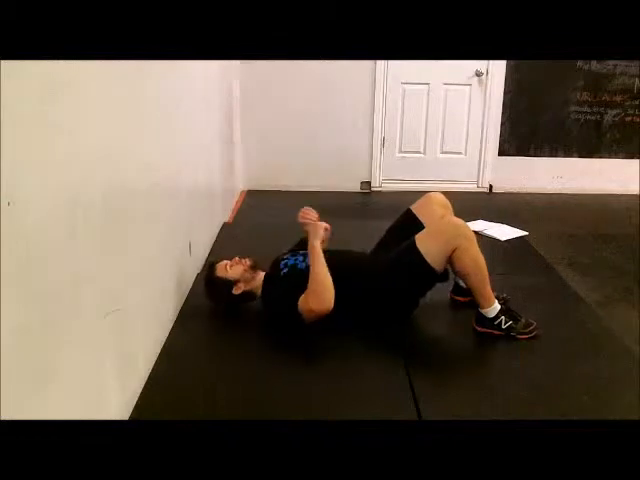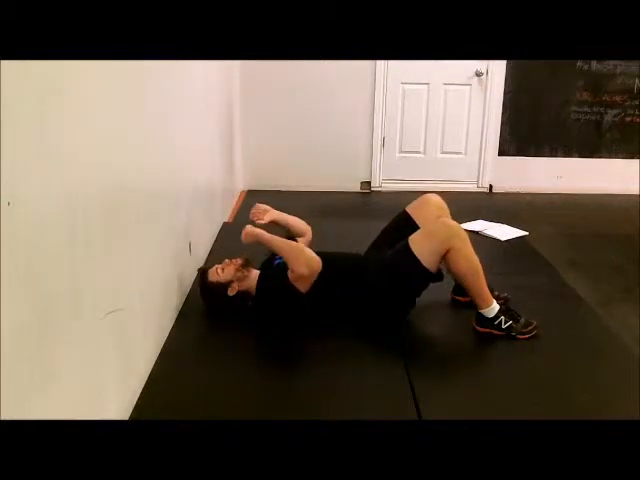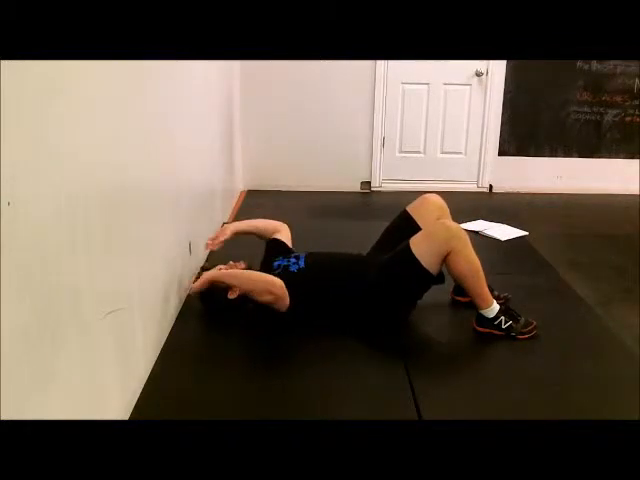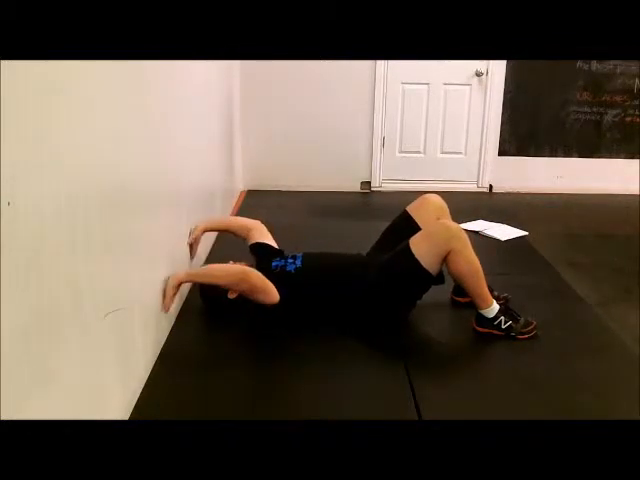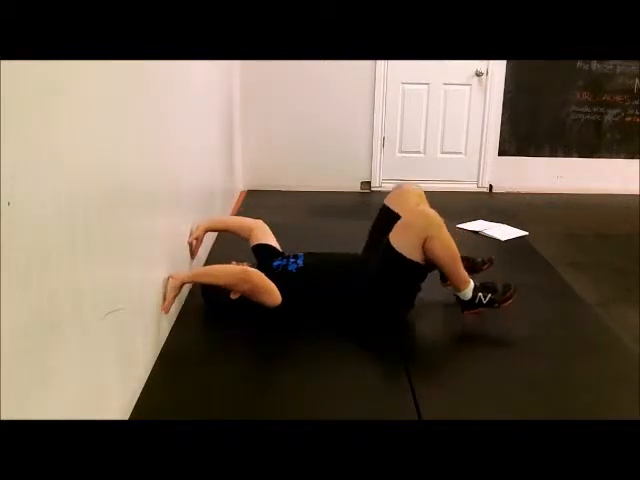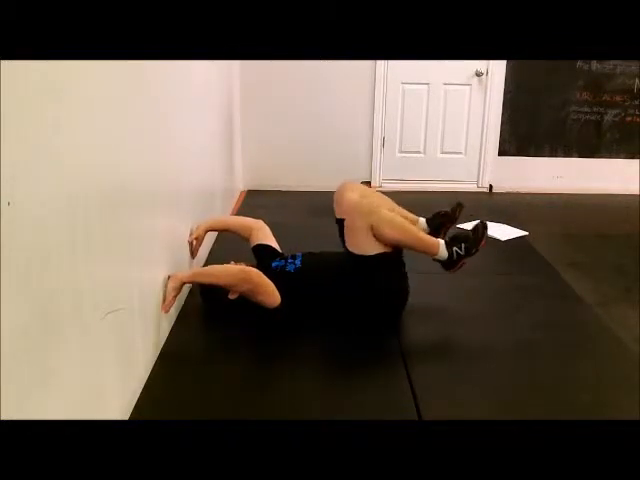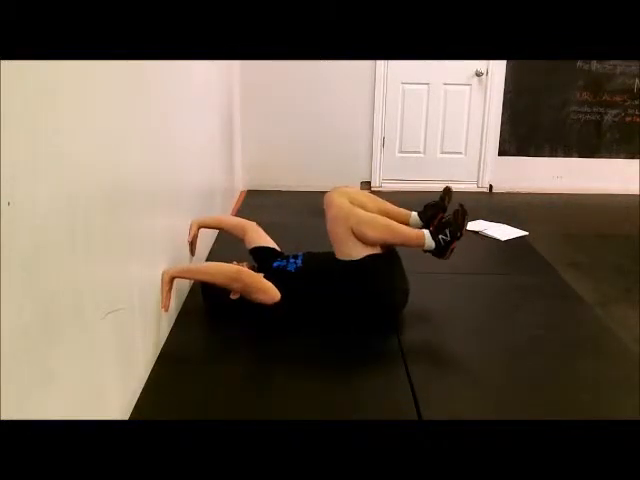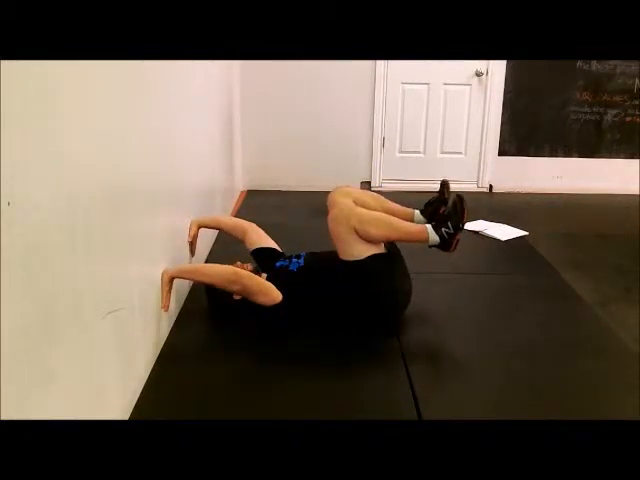
dt=0.5s
person 1, frame 1
left shoulder: (279, 267)
right shoulder: (277, 299)
left elbow: (318, 235)
right elbow: (323, 304)
left wrist: (312, 225)
right wrist: (315, 241)
left hip: (378, 263)
right hip: (388, 292)
left knee: (435, 201)
right knee: (455, 230)
left ankle: (465, 288)
right ankle: (491, 315)
person 1, frame 2
left shoulder: (269, 266)
right shoulder: (271, 295)
left elbow: (305, 233)
right elbow: (309, 266)
left wrist: (274, 216)
right wrist: (262, 235)
left hip: (371, 263)
right hip: (381, 292)
left knee: (432, 203)
right knee: (449, 231)
left ankle: (467, 287)
right ankle: (491, 315)
person 1, frame 3
left shoulder: (271, 263)
right shoulder: (269, 297)
left elbow: (279, 227)
right elbow: (273, 287)
left wrist: (233, 227)
right wrist: (211, 278)
left hip: (373, 265)
right hip: (381, 293)
left knee: (431, 203)
right knee: (449, 232)
left ankle: (467, 287)
right ankle: (491, 315)
person 1, frame 4
left shoulder: (269, 264)
right shoulder: (267, 291)
left elbow: (252, 226)
right elbow: (244, 275)
left wrist: (204, 226)
right wrist: (182, 276)
left hip: (372, 265)
right hip: (381, 292)
left knee: (432, 203)
right knee: (449, 233)
left ankle: (467, 287)
right ankle: (490, 315)
person 1, frame 5
left shoulder: (270, 264)
right shoulder: (268, 294)
left elbow: (255, 226)
right elbow: (243, 277)
left wrist: (205, 226)
right wrist: (181, 277)
left hip: (370, 265)
right hip: (384, 293)
left knee: (407, 195)
right knee: (421, 215)
left ankle: (450, 265)
right ankle: (469, 295)
person 1, frame 6
left shoulder: (270, 264)
right shoulder: (268, 296)
left elbow: (256, 225)
right elbow: (245, 275)
left wrist: (206, 225)
right wrist: (181, 276)
left hip: (367, 273)
right hip: (380, 291)
left knee: (349, 192)
right knee: (358, 207)
left ankle: (425, 228)
right ankle: (445, 253)
person 1, frame 7
left shoulder: (269, 264)
right shoulder: (268, 300)
left elbow: (247, 227)
right elbow: (236, 276)
left wrist: (199, 223)
right wrist: (173, 272)
left hip: (380, 280)
right hip: (380, 293)
left knee: (337, 197)
right knee: (340, 211)
left ankle: (420, 221)
right ankle: (433, 241)
person 1, frame 8
left shoulder: (272, 266)
right shoulder: (270, 296)
left elbow: (246, 228)
right elbow: (235, 277)
left wrist: (200, 222)
right wrist: (173, 272)
left hip: (379, 278)
right hip: (382, 292)
left knee: (340, 197)
right knee: (343, 214)
left ankle: (422, 217)
right ankle: (437, 235)
